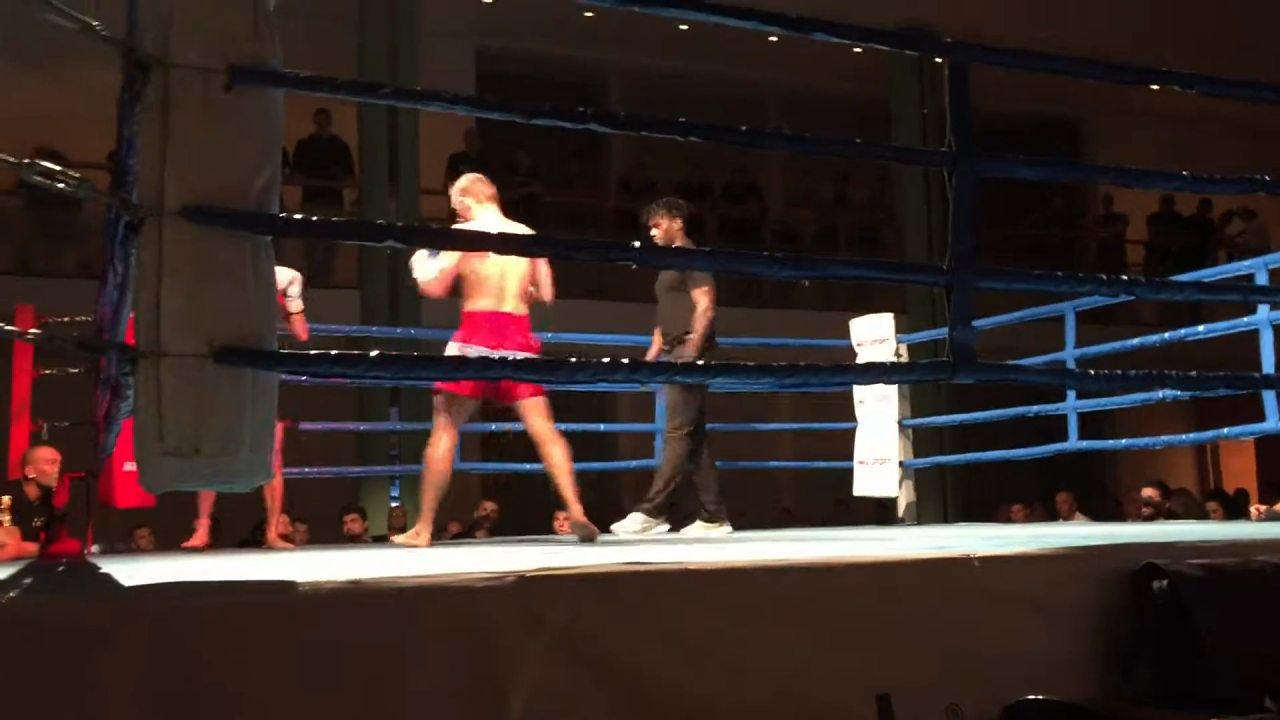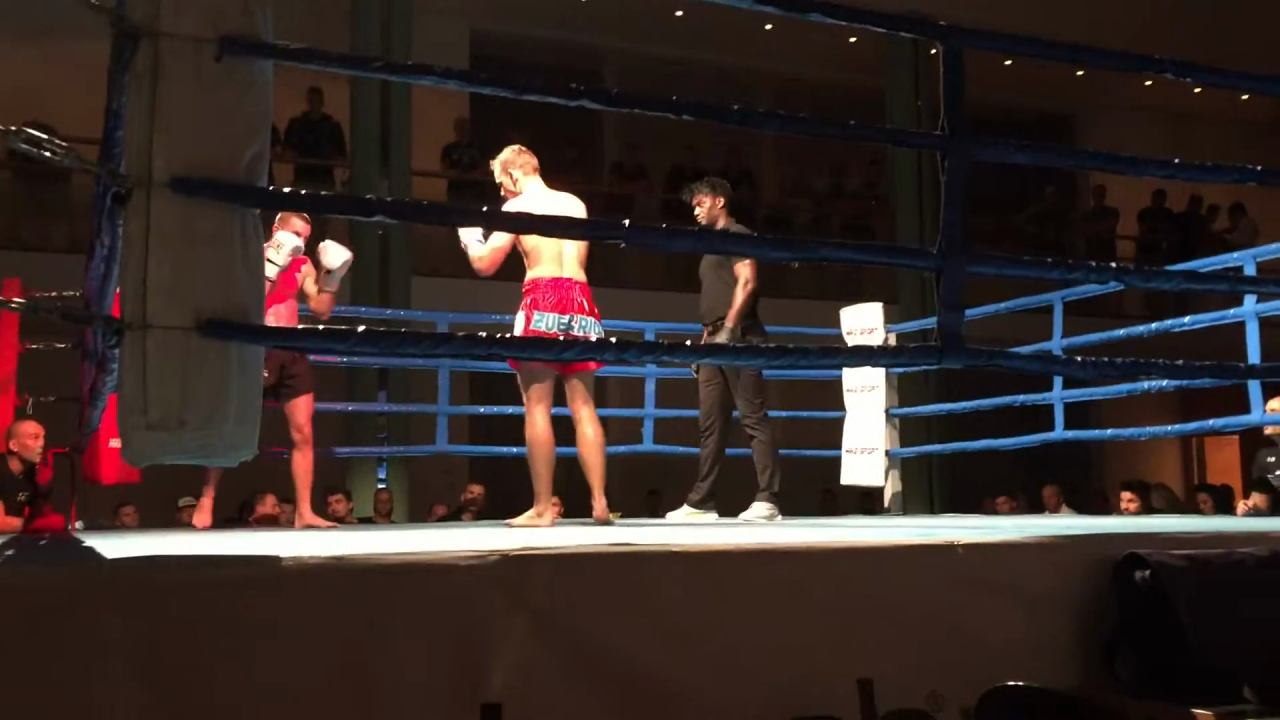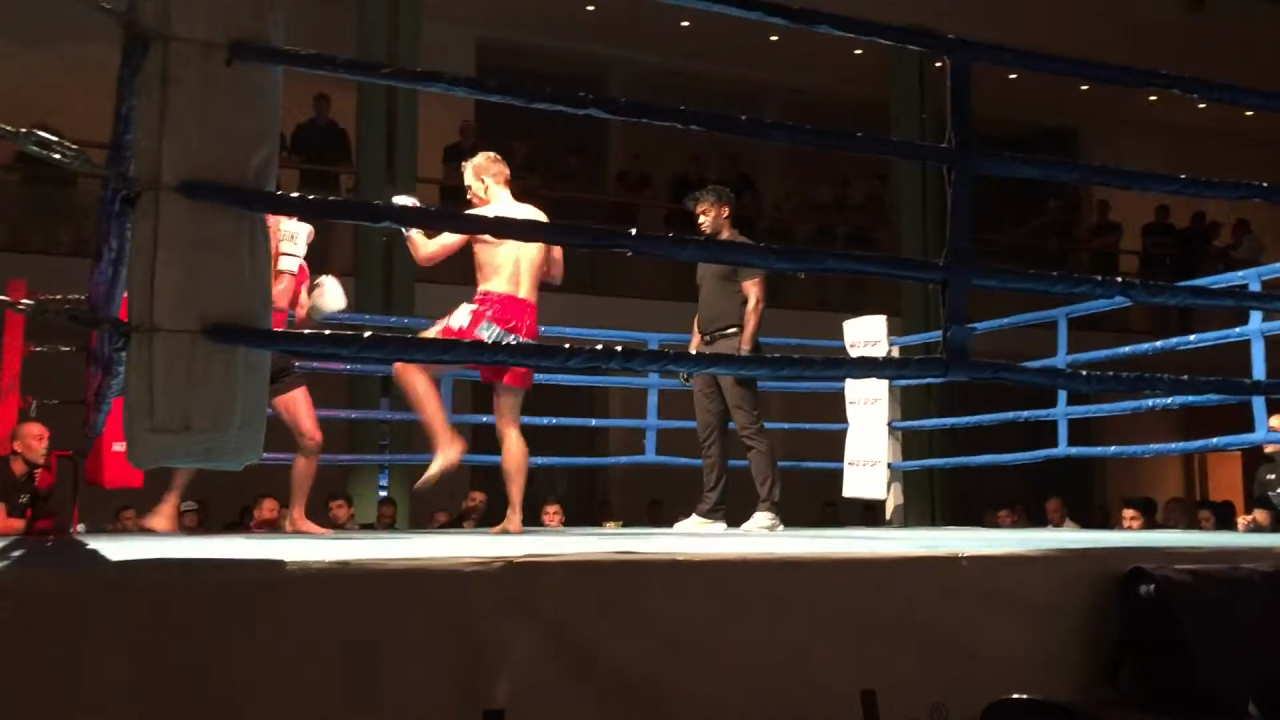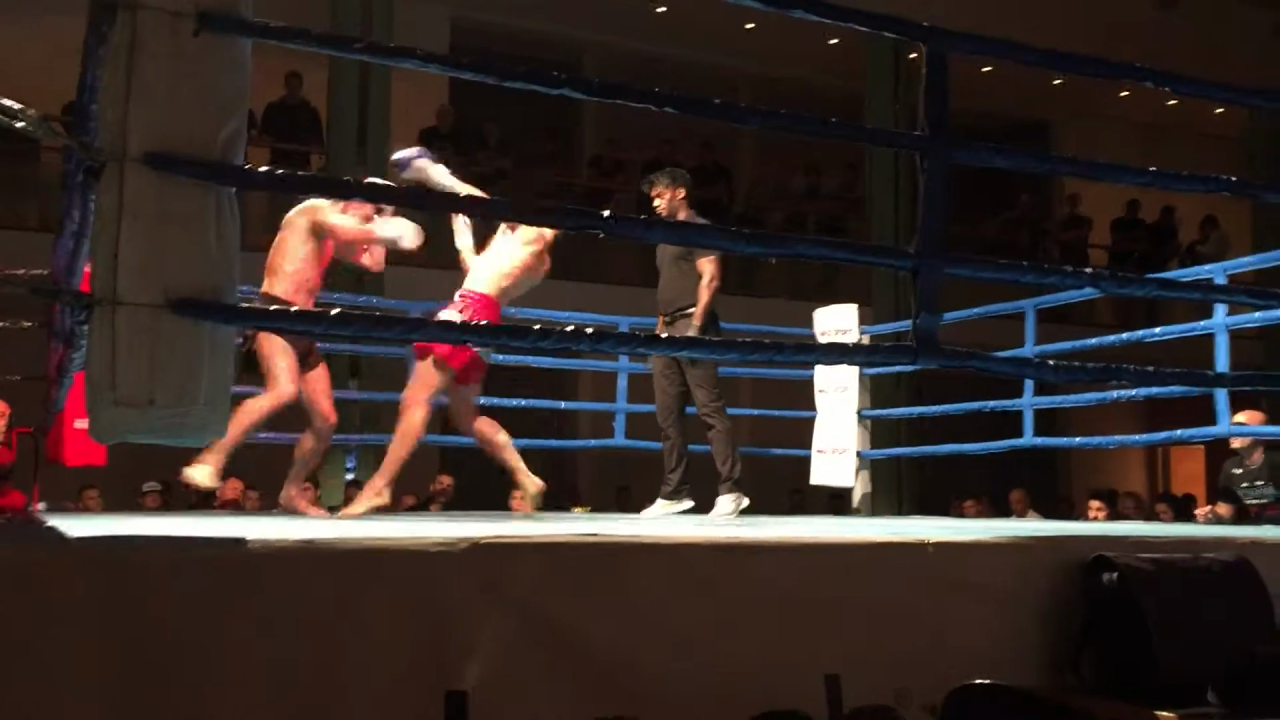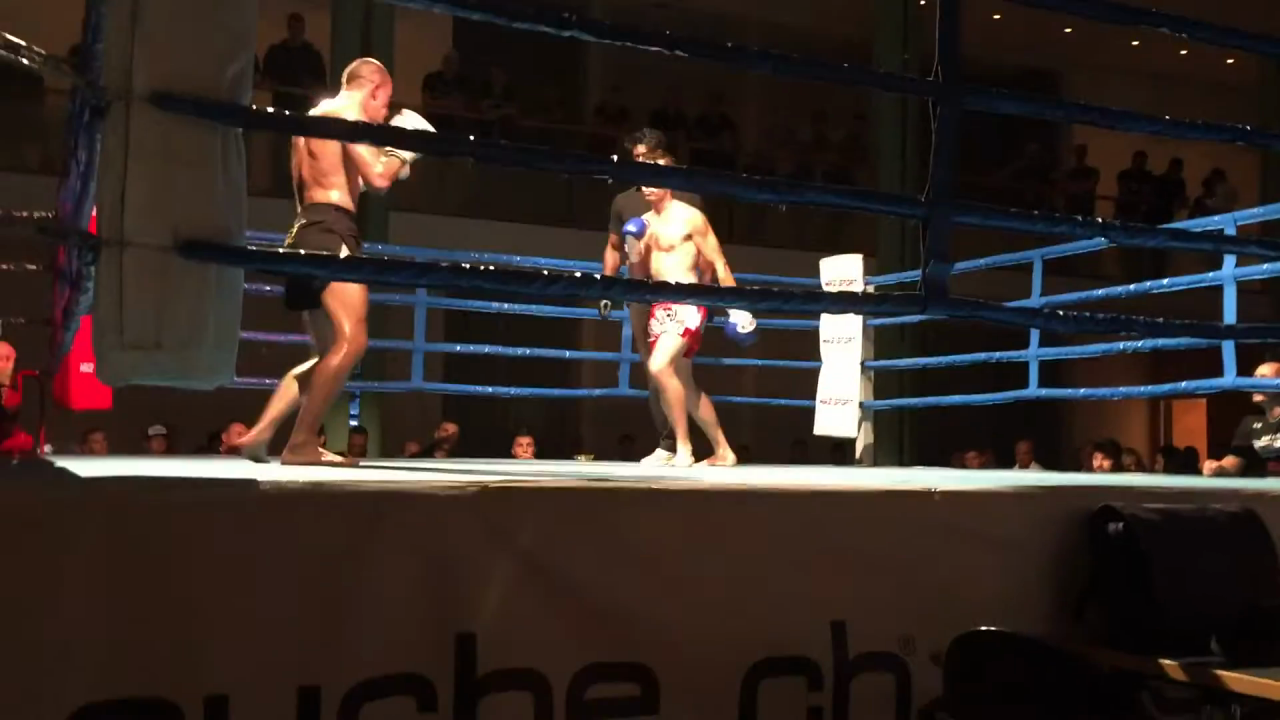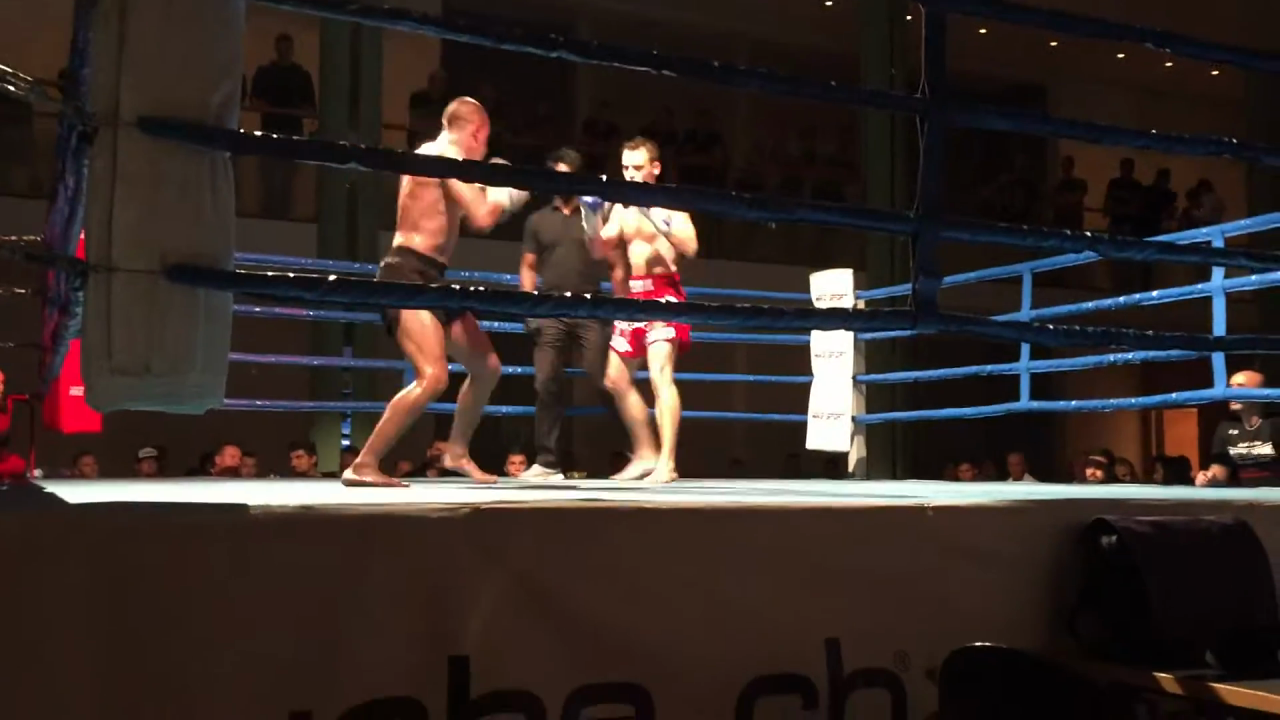
dt=0.7s
person 1, frame 1
left shoulder: (463, 233)
right shoulder: (527, 235)
left elbow: (433, 288)
right elbow: (547, 295)
left wrist: (423, 269)
left hip: (475, 335)
right hip: (517, 335)
left knee: (444, 433)
right knee: (544, 432)
left ankle: (423, 527)
right ankle: (575, 511)
person 1, frame 2
left shoulder: (518, 206)
right shoulder: (575, 203)
left elbow: (484, 265)
left wrist: (469, 232)
left hip: (542, 302)
right hip: (580, 302)
left knee: (538, 409)
right knee: (583, 408)
left ankle: (542, 507)
right ankle: (600, 502)
person 1, frame 3
left shoulder: (480, 217)
right shoulder: (539, 218)
left elbow: (426, 256)
right elbow: (555, 275)
left wrist: (410, 225)
left hip: (490, 314)
right hip: (524, 324)
left knee: (406, 366)
right knee: (508, 427)
left ankle: (446, 443)
right ankle: (515, 516)
person 1, frame 4
left shoulder: (539, 229)
right shoulder: (542, 263)
left elbow: (480, 200)
left wrist: (432, 174)
right wrist: (462, 233)
left hip: (470, 312)
right hip: (485, 319)
left knee: (416, 401)
right knee: (466, 415)
left ankle: (378, 489)
right ankle: (526, 478)
person 1, frame 5
left shoulder: (689, 217)
right shoulder: (644, 222)
left elbow: (718, 263)
right elbow: (640, 273)
left wrist: (736, 304)
right wrist: (635, 248)
left hip: (685, 301)
right hip: (660, 306)
left knee: (658, 367)
right knee: (686, 388)
left ankle: (684, 447)
right ankle: (722, 451)
person 1, frame 6
right shoulder: (623, 206)
left elbow: (691, 248)
right elbow: (602, 249)
left wrist: (658, 215)
left hip: (664, 294)
right hip: (634, 296)
left knee: (660, 375)
right knee: (615, 380)
left ankle: (667, 463)
right ankle: (646, 452)
person 2, frame 1
right shoulder: (669, 265)
left elbow: (706, 308)
left wrist: (691, 354)
right wrist: (650, 357)
left hip: (691, 353)
right hip: (677, 355)
left knee: (678, 432)
right knee: (692, 437)
left ankle: (652, 511)
right ankle: (714, 516)
person 2, frame 2
left shoulder: (737, 235)
left elbow: (747, 282)
left wrist: (729, 329)
right wrist: (703, 342)
left hip: (737, 335)
right hip: (715, 339)
left knee: (752, 416)
right knee: (710, 422)
left ankle: (767, 500)
right ankle: (700, 501)
person 2, frame 3
left shoulder: (743, 249)
right shoulder: (707, 257)
left elbow: (755, 301)
left wrist: (746, 349)
right wrist: (691, 351)
left hip: (732, 345)
right hip: (707, 350)
left knee: (749, 428)
right knee: (709, 434)
left ankle: (768, 509)
right ankle: (709, 511)
person 2, frame 4
left shoulder: (699, 229)
right shoulder: (666, 239)
left elbow: (711, 279)
left wrist: (695, 326)
right wrist: (658, 333)
left hip: (692, 325)
right hip: (669, 330)
left knee: (709, 407)
right knee: (667, 412)
left ankle: (730, 490)
right ankle: (673, 492)
person 2, frame 5
left shoulder: (685, 198)
right shoulder: (624, 201)
right elbow: (613, 248)
right knee: (652, 364)
left ankle: (672, 439)
right ankle: (668, 442)
person 2, frame 6
left shoulder: (598, 217)
right shoulder: (539, 220)
left elbow: (617, 267)
right elbow: (529, 268)
right hip: (551, 312)
left knee: (603, 381)
right knee: (546, 385)
right ankle: (547, 462)
person 3, frame 1
left shoulder: (275, 300)
left elbow: (302, 336)
left wrist: (294, 298)
left knee: (273, 461)
left ankle: (273, 533)
right ankle: (203, 527)
person 3, frame 2
left shoulder: (302, 264)
left elbow: (322, 311)
left wrist: (331, 277)
right wrist: (273, 263)
left hip: (291, 353)
left knee: (302, 435)
left ankle: (304, 513)
right ankle: (207, 501)
person 3, frame 3
left shoulder: (297, 267)
right elbow: (279, 302)
left wrist: (318, 304)
right wrist: (292, 254)
left hip: (278, 359)
left knee: (312, 439)
left ankle: (297, 517)
right ankle: (169, 505)
person 3, frame 4
left shoulder: (330, 232)
right shoulder: (317, 209)
left elbow: (374, 263)
right elbow: (354, 235)
left wrist: (382, 218)
right wrist: (394, 232)
left knee: (326, 420)
right knee: (284, 390)
left ankle: (293, 493)
right ankle: (210, 461)
person 3, frame 5
left shoulder: (315, 118)
right shoulder: (346, 112)
right elbow: (378, 178)
left wrist: (386, 154)
right wrist: (403, 151)
left hip: (308, 235)
right hip: (329, 233)
left knee: (330, 354)
right knee: (351, 339)
left ankle: (260, 432)
right ankle: (302, 442)
person 3, frame 6
left shoulder: (433, 157)
right shoulder: (443, 159)
right elbow: (481, 219)
left wrist: (503, 198)
right wrist: (502, 196)
left hip: (434, 281)
right hip: (408, 276)
left knee: (488, 368)
right knee: (433, 376)
left ankle: (457, 453)
right ankle: (363, 465)
